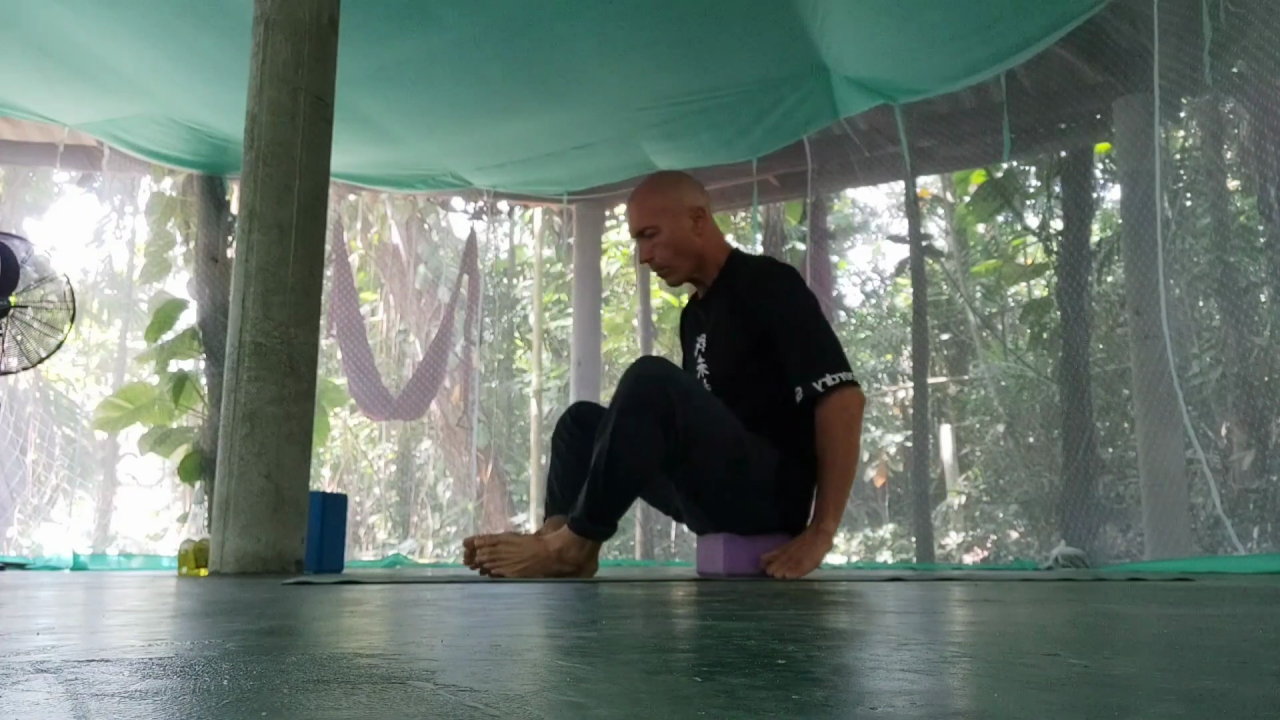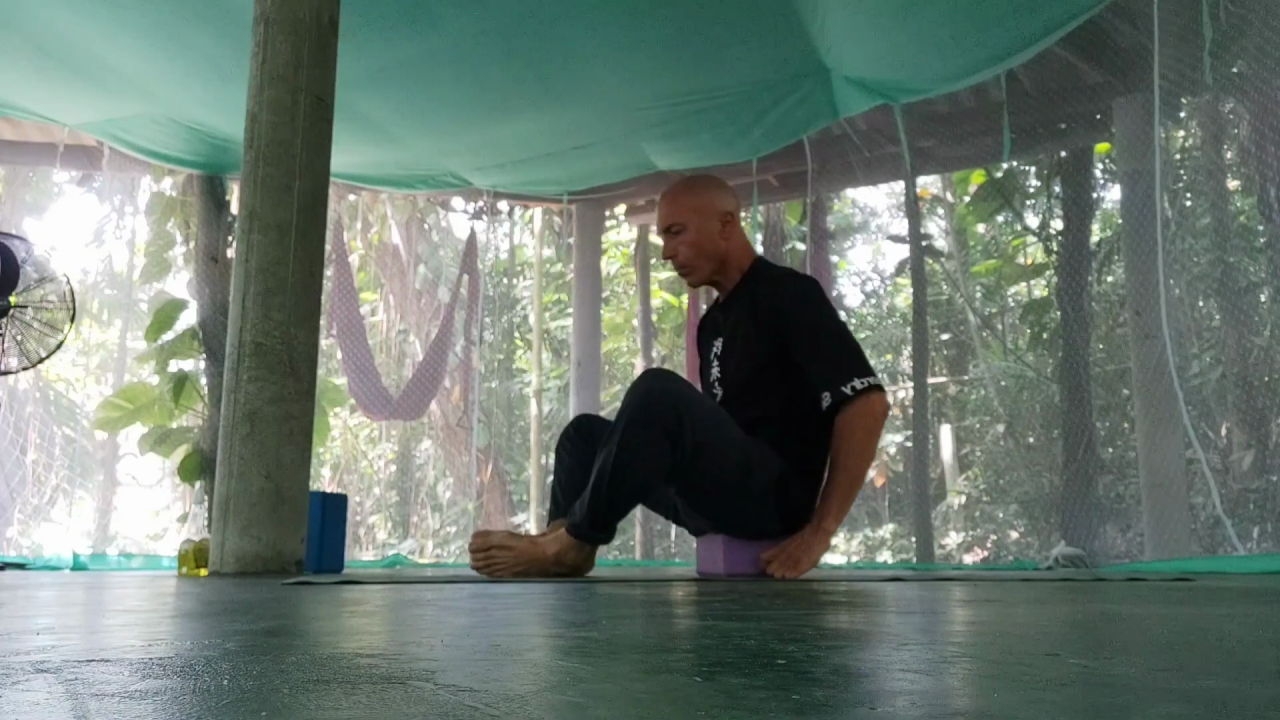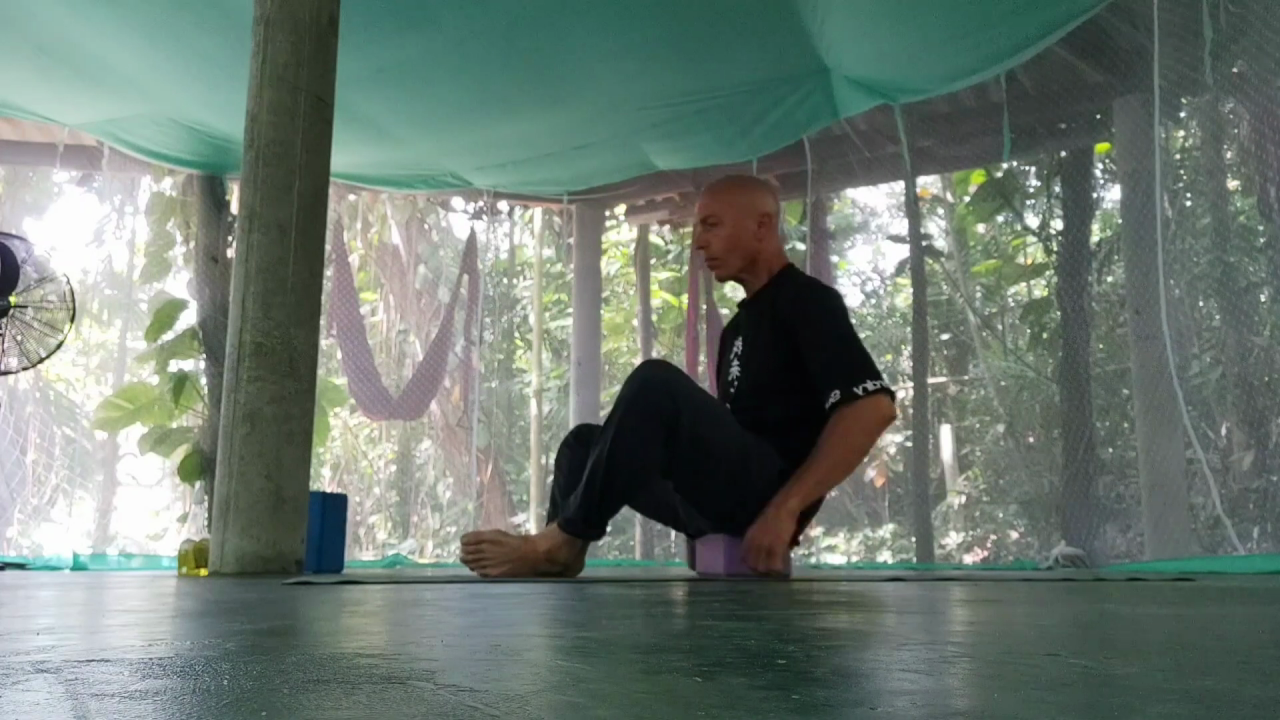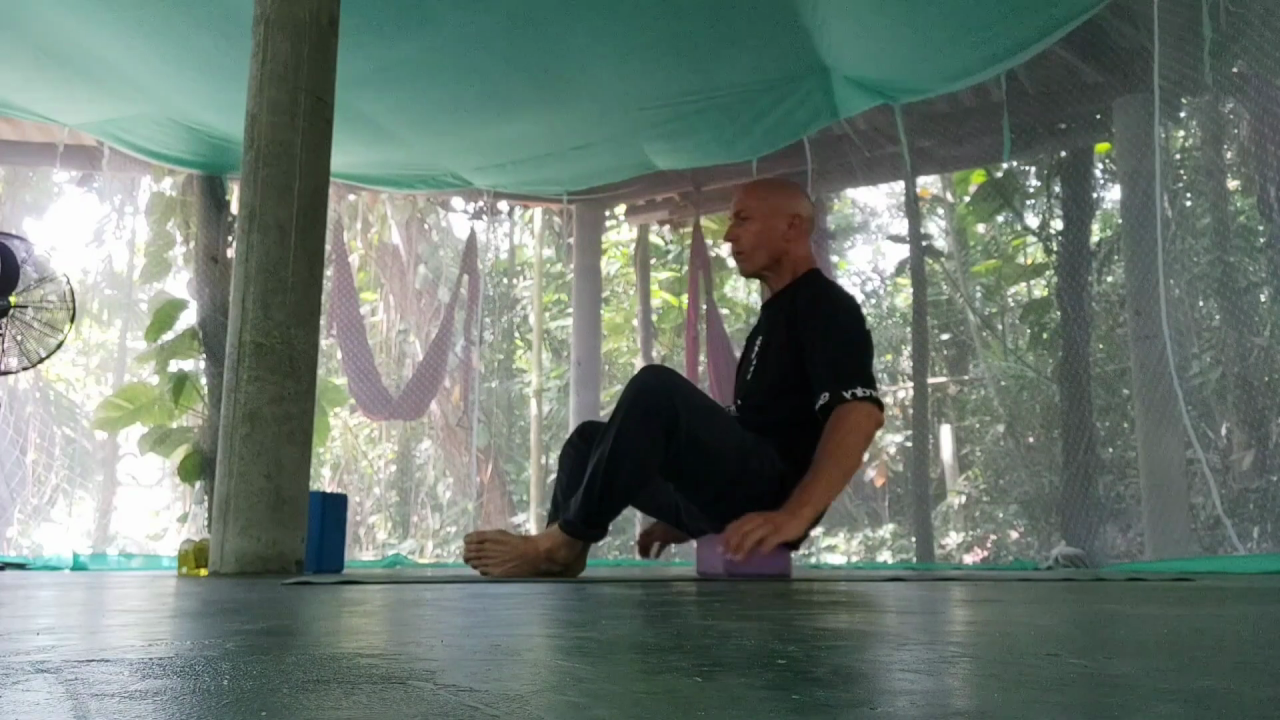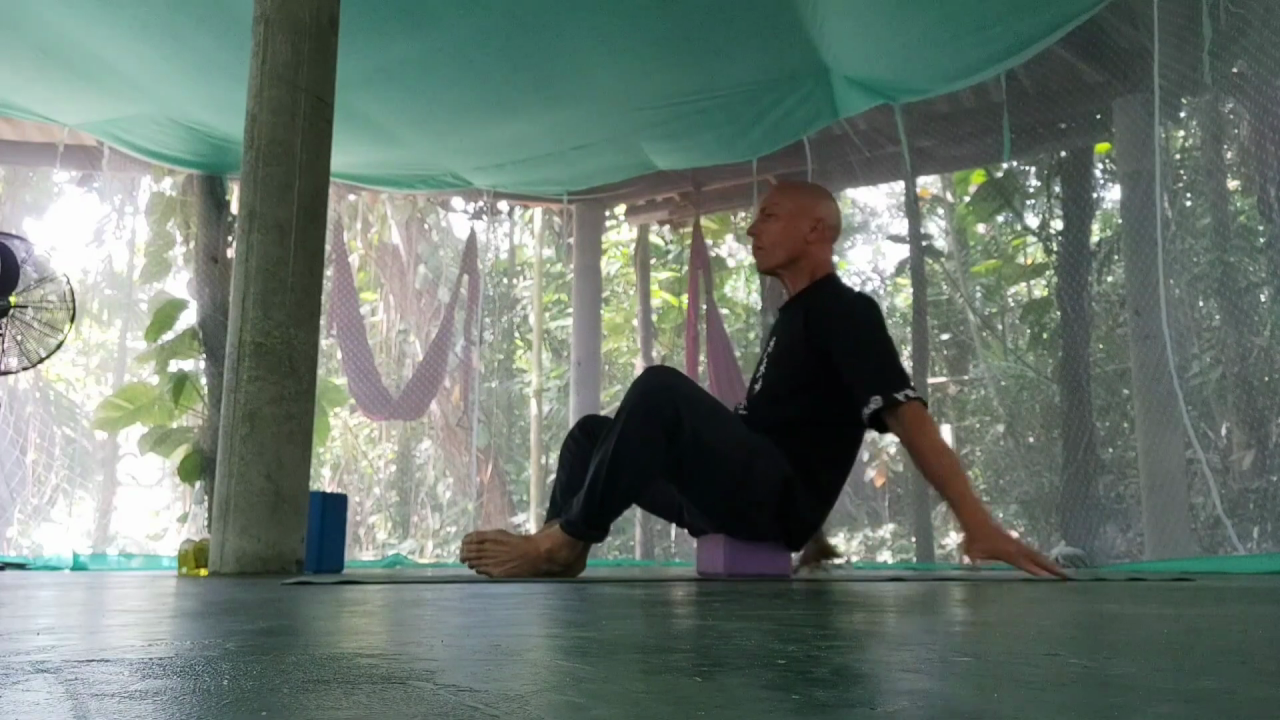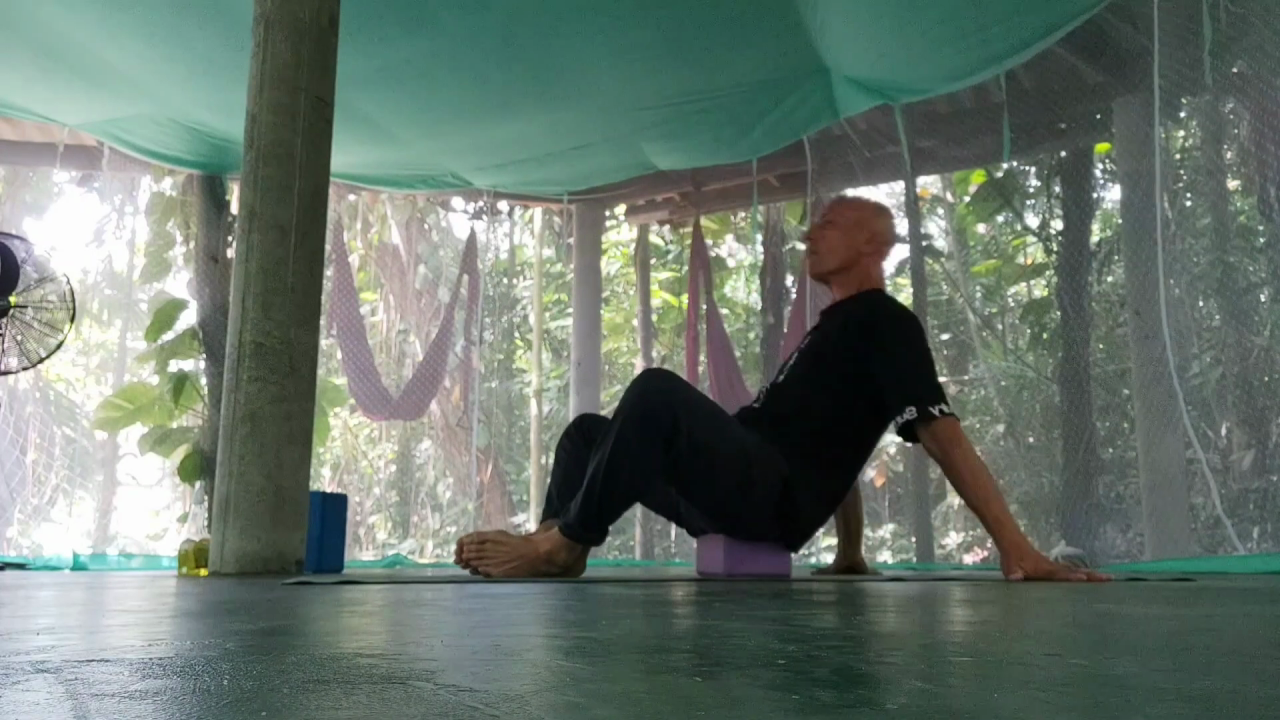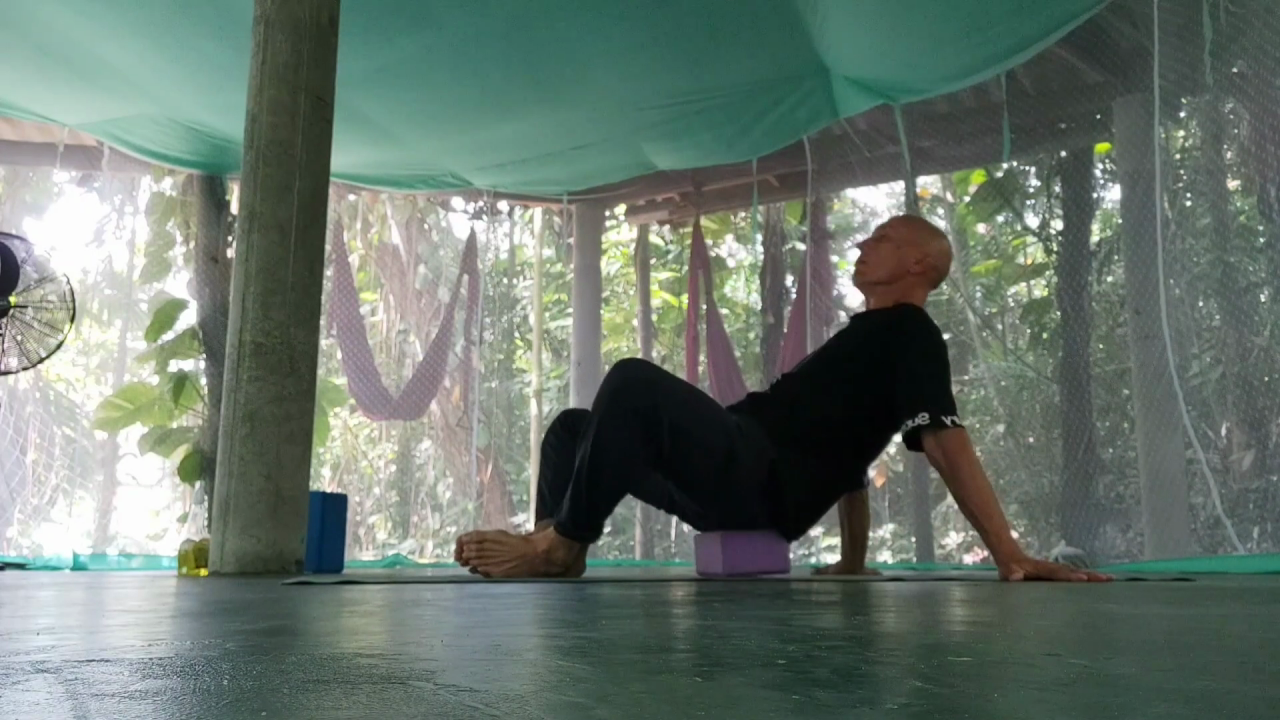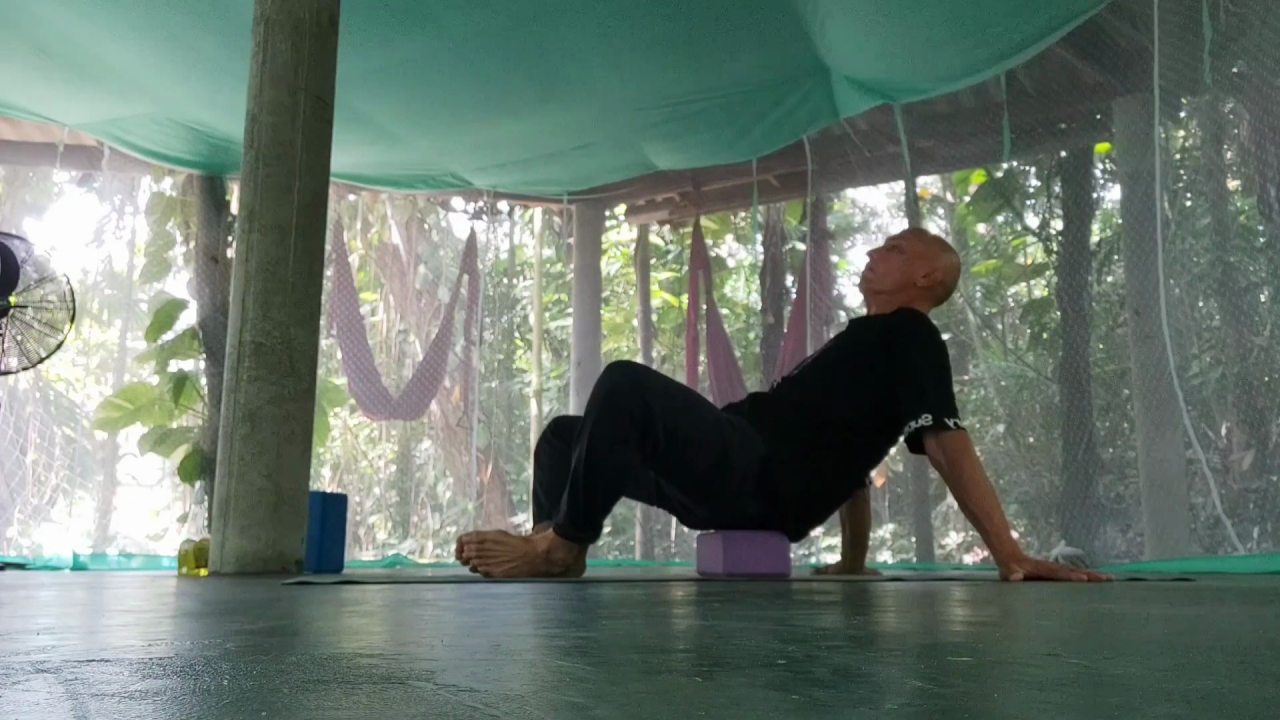
dt=0.3s
person 1, frame 1
left shoulder: (768, 285)
right shoulder: (695, 315)
left elbow: (842, 396)
left wrist: (820, 533)
left hip: (768, 491)
right hip: (717, 493)
left knee: (651, 380)
right knee: (582, 420)
left ankle: (576, 544)
right ankle: (557, 534)
person 1, frame 2
left shoulder: (789, 296)
right shoulder: (713, 322)
left elbow: (867, 403)
left wrist: (819, 531)
left hip: (773, 495)
right hip: (720, 496)
left knee: (658, 391)
right knee: (584, 432)
left ankle: (573, 544)
right ankle: (561, 538)
person 1, frame 3
left shoulder: (807, 302)
right shoulder: (739, 325)
left elbow: (873, 407)
left wrist: (787, 507)
right wrist: (698, 527)
left hip: (769, 493)
right hip: (723, 496)
left knee: (655, 382)
right knee: (584, 441)
left ankle: (565, 540)
right ankle: (560, 544)
person 1, frame 4
left shoulder: (826, 306)
right shoulder: (775, 316)
left elbow: (858, 411)
left wrist: (794, 516)
right wrist: (680, 517)
left hip: (772, 492)
right hip: (734, 489)
left knee: (657, 387)
right knee: (590, 437)
left ankle: (565, 543)
right ankle: (554, 562)
person 1, frame 5
left shoulder: (846, 310)
right shoulder: (792, 318)
left elbow: (906, 414)
left wrist: (980, 524)
right wrist: (813, 535)
left hip: (775, 498)
right hip: (741, 497)
left knee: (660, 386)
right knee: (594, 429)
left ankle: (565, 541)
right ankle: (559, 546)
person 1, frame 6
left shoulder: (885, 323)
right shoulder: (836, 324)
left elbow: (939, 433)
right elbow: (837, 445)
left wrist: (1014, 547)
right wrist: (850, 555)
left hip: (775, 498)
right hip: (733, 490)
left knee: (655, 392)
right knee: (587, 431)
left ankle: (565, 544)
right ankle: (552, 555)
person 1, frame 7
left shoulder: (910, 333)
right shoulder: (865, 335)
left elbow: (946, 443)
right elbow: (846, 452)
left wrist: (1009, 555)
right wrist: (853, 561)
left hip: (767, 483)
right hip: (733, 477)
left knee: (632, 381)
right knee: (572, 430)
left ankle: (562, 544)
right ankle: (550, 561)
person 1, frame 8
left shoulder: (911, 336)
right shoulder: (864, 338)
left elbow: (947, 444)
right elbow: (849, 448)
left wrist: (1009, 555)
right wrist: (853, 561)
left hip: (763, 480)
right hip: (732, 475)
left knee: (625, 384)
right knee: (564, 437)
left ankle: (561, 544)
right ankle: (551, 562)
